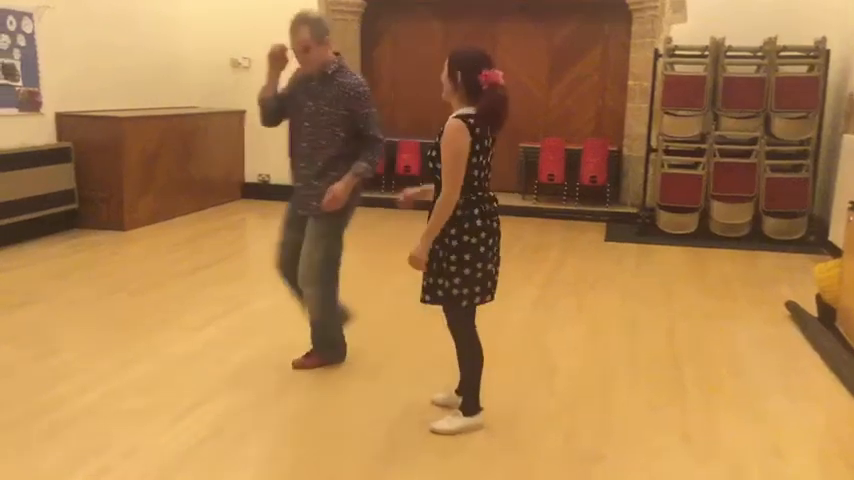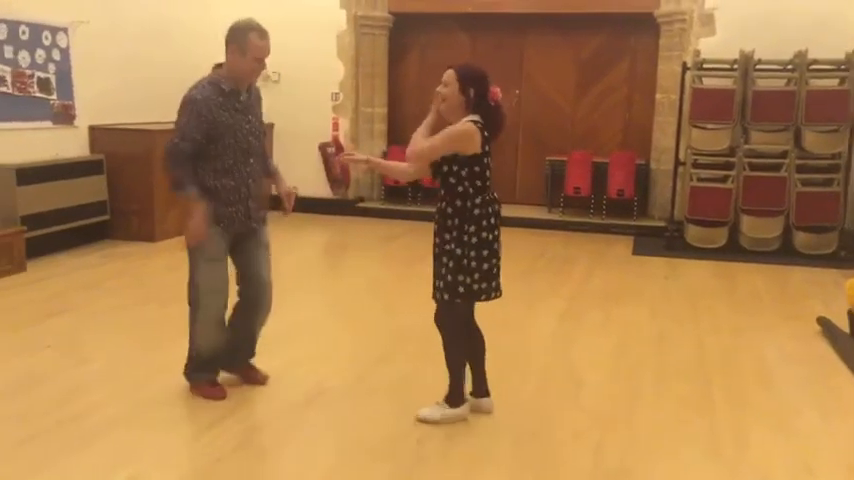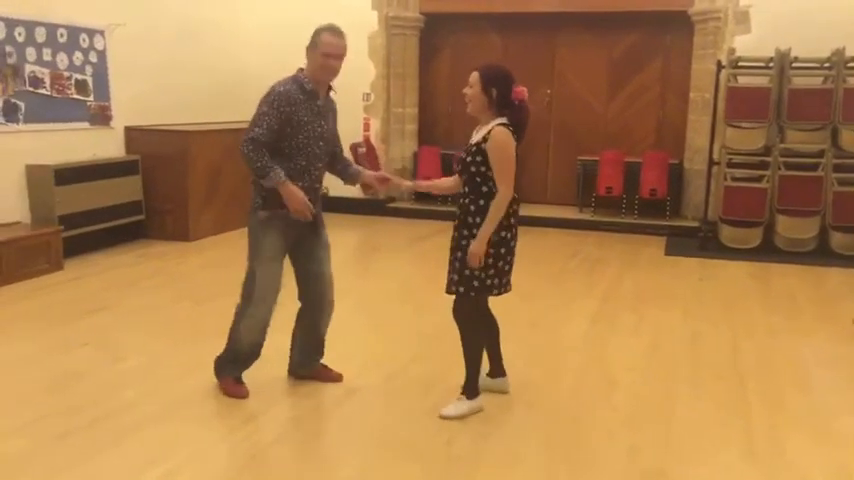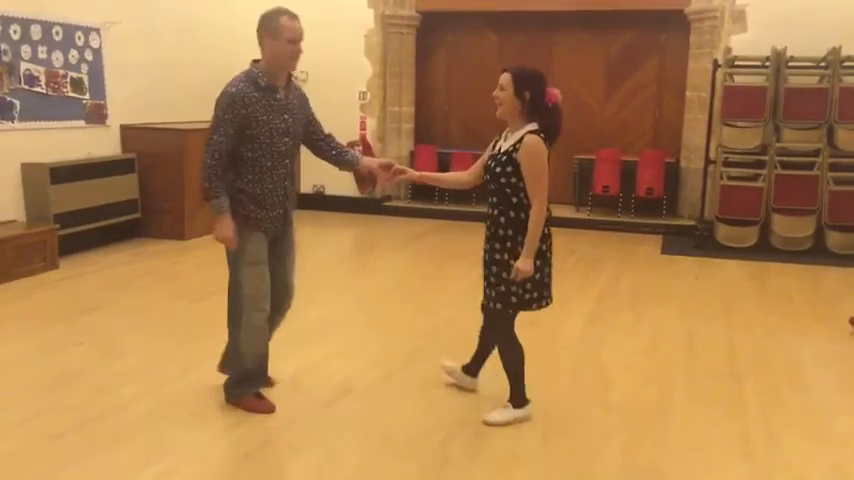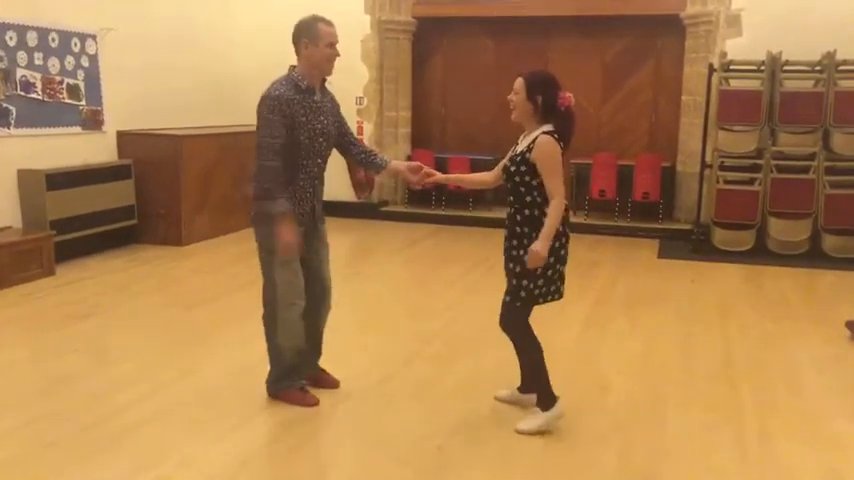
dt=1s
person 1, frame 1
left shoulder: (351, 86)
right shoulder: (301, 80)
left elbow: (373, 144)
right elbow: (269, 117)
left wrist: (348, 182)
right wrist: (273, 73)
left hip: (331, 195)
right hip: (303, 193)
left knee: (314, 274)
right knee: (287, 265)
left ankle: (328, 347)
right ankle: (334, 315)
person 1, frame 2
left shoulder: (252, 93)
right shoulder: (201, 97)
right elbow: (177, 159)
left wrist: (277, 179)
right wrist: (197, 206)
left hip: (252, 212)
right hip: (212, 213)
left knee: (259, 292)
right knee: (210, 299)
left ankle: (238, 358)
right ankle: (202, 372)
person 1, frame 3
left shoulder: (329, 104)
right shoulder: (283, 94)
left elbow: (332, 157)
right elbow: (252, 147)
left wrist: (363, 176)
right wrist: (285, 188)
left hip: (310, 214)
right hip: (273, 211)
left knee: (320, 292)
right knee: (261, 296)
left ankle: (305, 361)
right ankle: (230, 368)
person 1, frame 4
left shoulder: (296, 96)
right shoulder: (237, 95)
left elbow: (320, 141)
right elbow: (215, 159)
left wrist: (365, 163)
right wrist: (222, 215)
left hip: (282, 215)
right hip: (248, 216)
left knee: (280, 296)
right knee: (253, 301)
left ankle: (237, 359)
right ankle: (242, 385)
person 1, frame 5
left shoulder: (326, 99)
right shoulder: (279, 97)
left elbow: (350, 146)
right elbow: (270, 163)
left wrist: (395, 166)
right wrist: (281, 220)
left hip: (311, 213)
right hip: (279, 215)
left knee: (320, 292)
right knee: (287, 299)
left ankle: (307, 364)
right ankle: (284, 380)
person 2, frame 1
left shoulder: (457, 126)
right shoulder: (480, 122)
left elbow: (451, 193)
left wrist: (424, 242)
right wrist: (422, 191)
left hip: (462, 231)
right hip: (476, 226)
left knee: (460, 320)
right knee: (459, 316)
left ankle: (471, 410)
right ankle: (464, 391)
person 2, frame 2
left shoulder: (467, 130)
right shoulder: (455, 132)
left elbow: (415, 153)
right elbow: (412, 170)
left wrist: (431, 118)
right wrist: (369, 161)
left hip: (471, 233)
right hip: (457, 231)
left knee: (448, 316)
right knee: (461, 316)
left ankle: (455, 402)
right ankle: (480, 394)
person 2, frame 3
left shoulder: (500, 134)
right shoulder: (480, 132)
left elbow: (505, 193)
right elbow: (461, 182)
left wrist: (482, 239)
right wrist: (415, 185)
left hip: (489, 231)
right hip: (472, 227)
left knee: (465, 309)
right knee: (476, 306)
left ankle: (471, 394)
right ankle: (497, 375)
person 2, frame 4
left shoulder: (532, 143)
right shoulder: (505, 138)
left elbow: (539, 205)
right elbow: (470, 178)
left wrist: (528, 256)
right wrist: (419, 176)
left hip: (520, 241)
right hip: (500, 237)
left knee: (501, 320)
right knee: (492, 310)
left ankle: (519, 403)
right ankle: (471, 371)
person 2, frame 5
left shoulder: (545, 142)
right shoulder: (526, 139)
left elbow: (557, 201)
right elbow: (494, 178)
left wrist: (544, 242)
right wrist: (445, 178)
left hip: (537, 242)
right hip: (521, 237)
left knee: (512, 319)
right knee: (517, 318)
left ankle: (548, 403)
right ankle: (529, 388)
